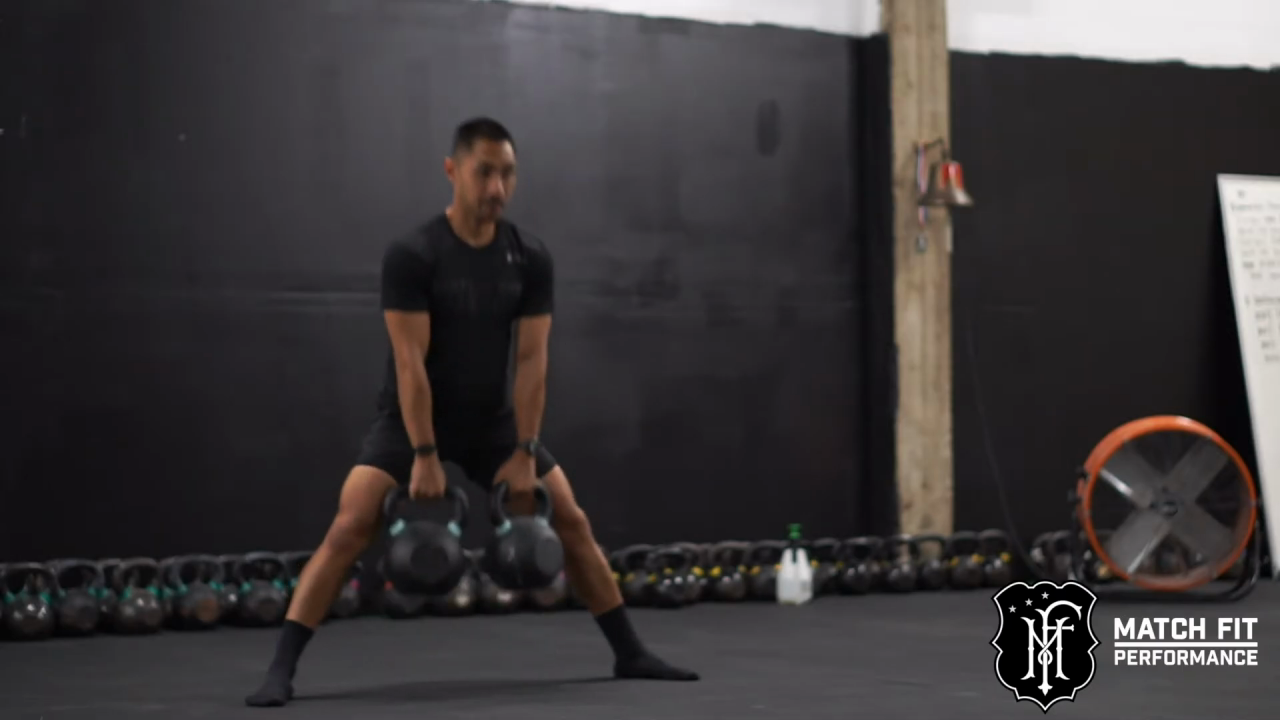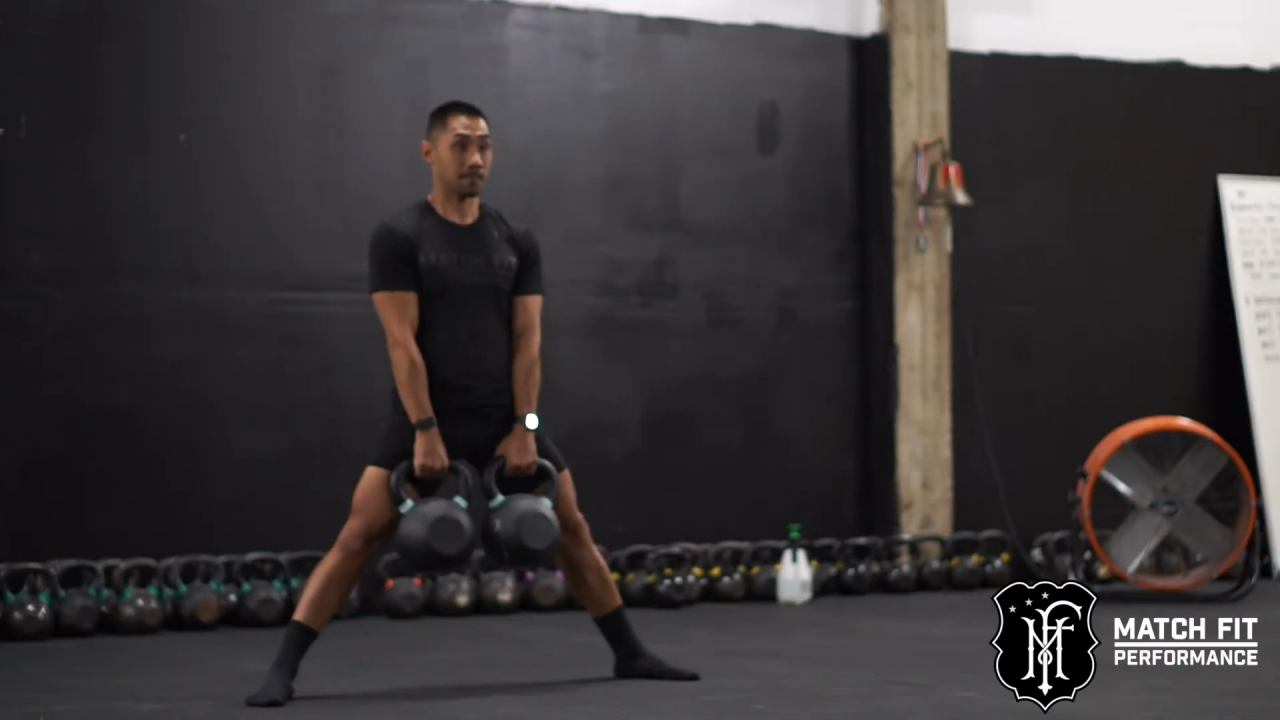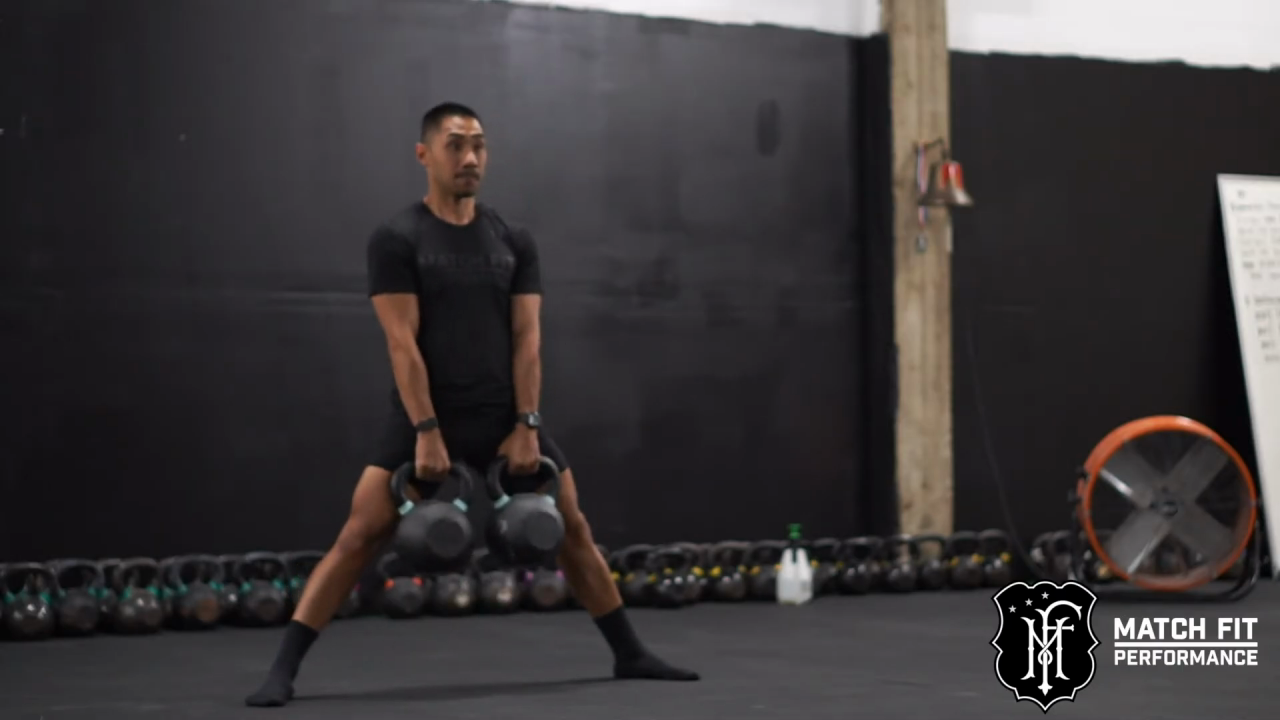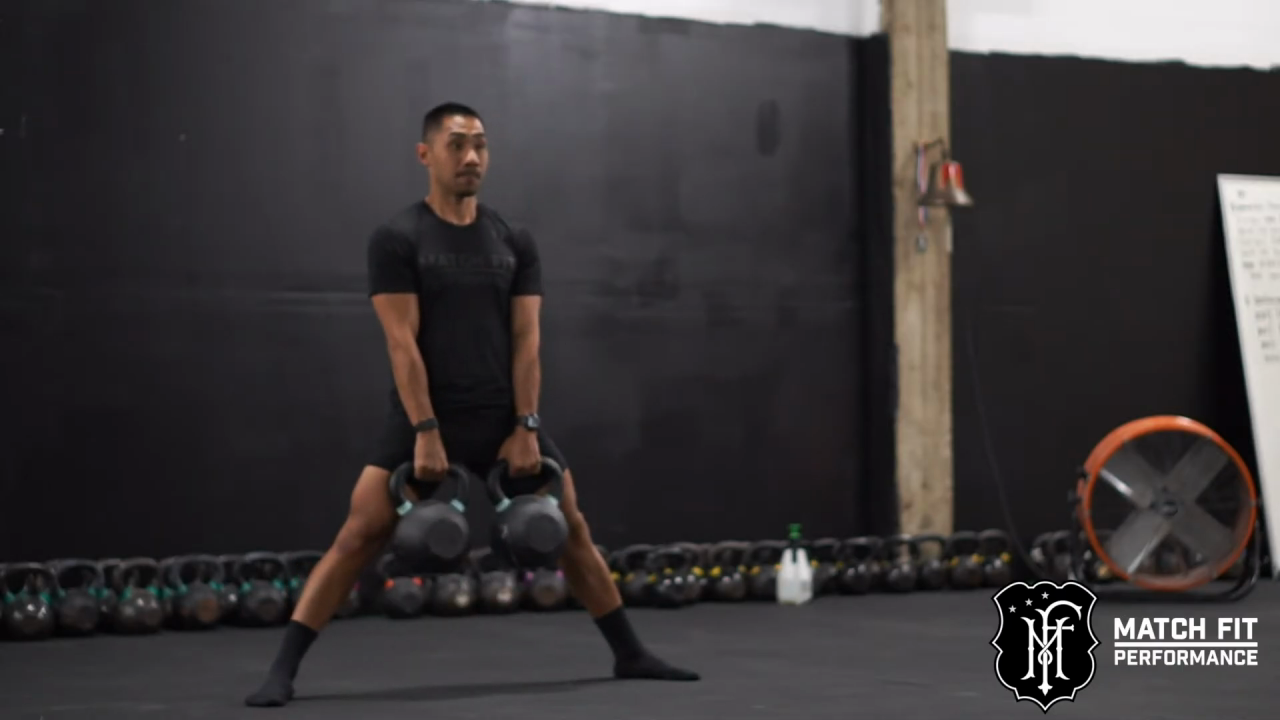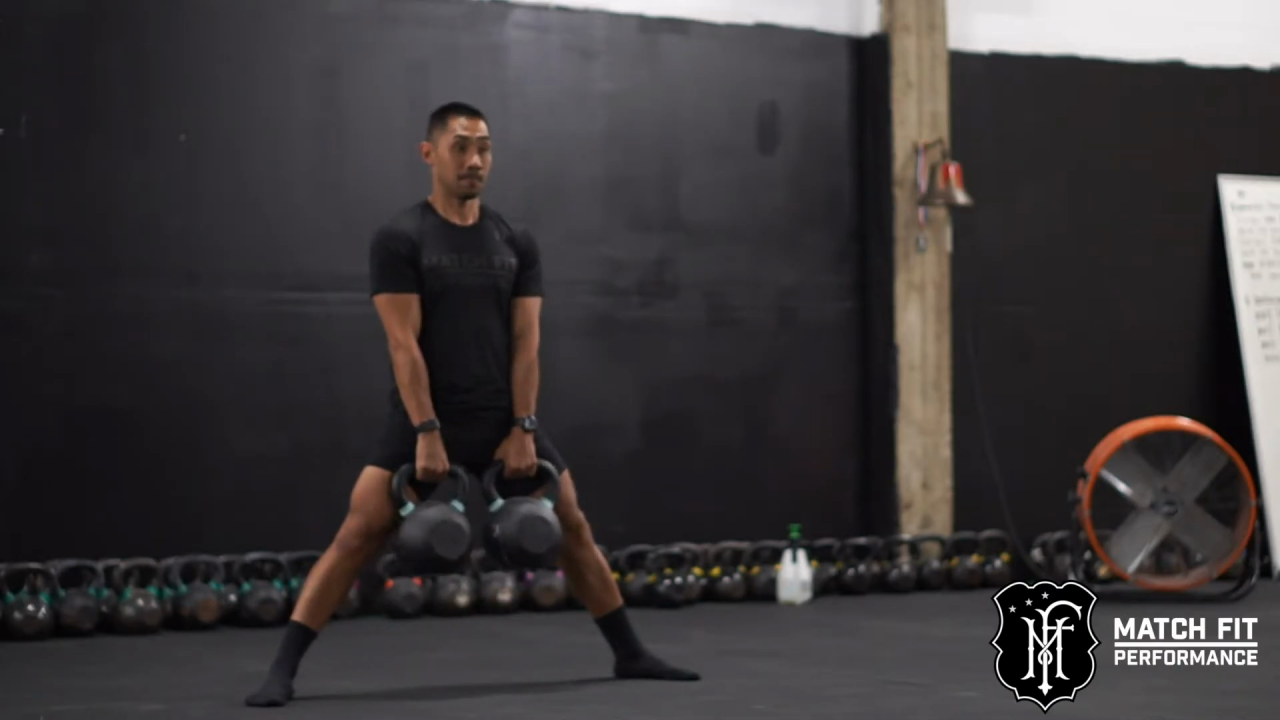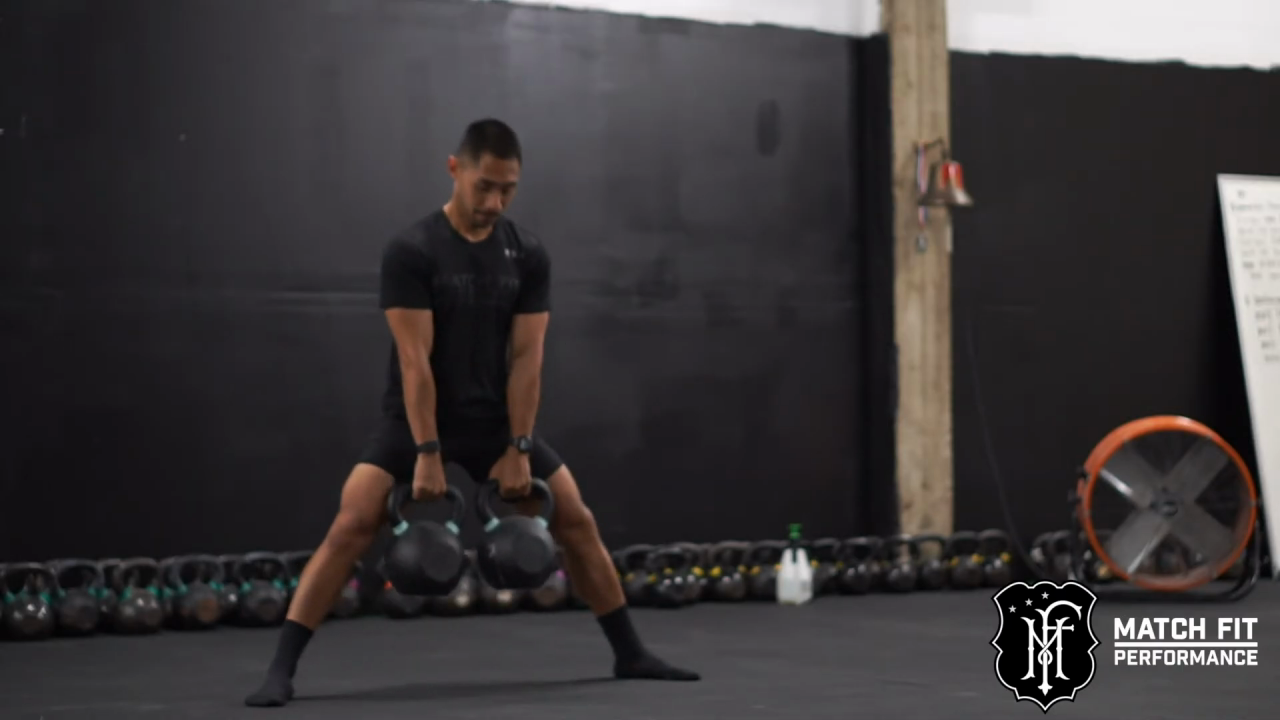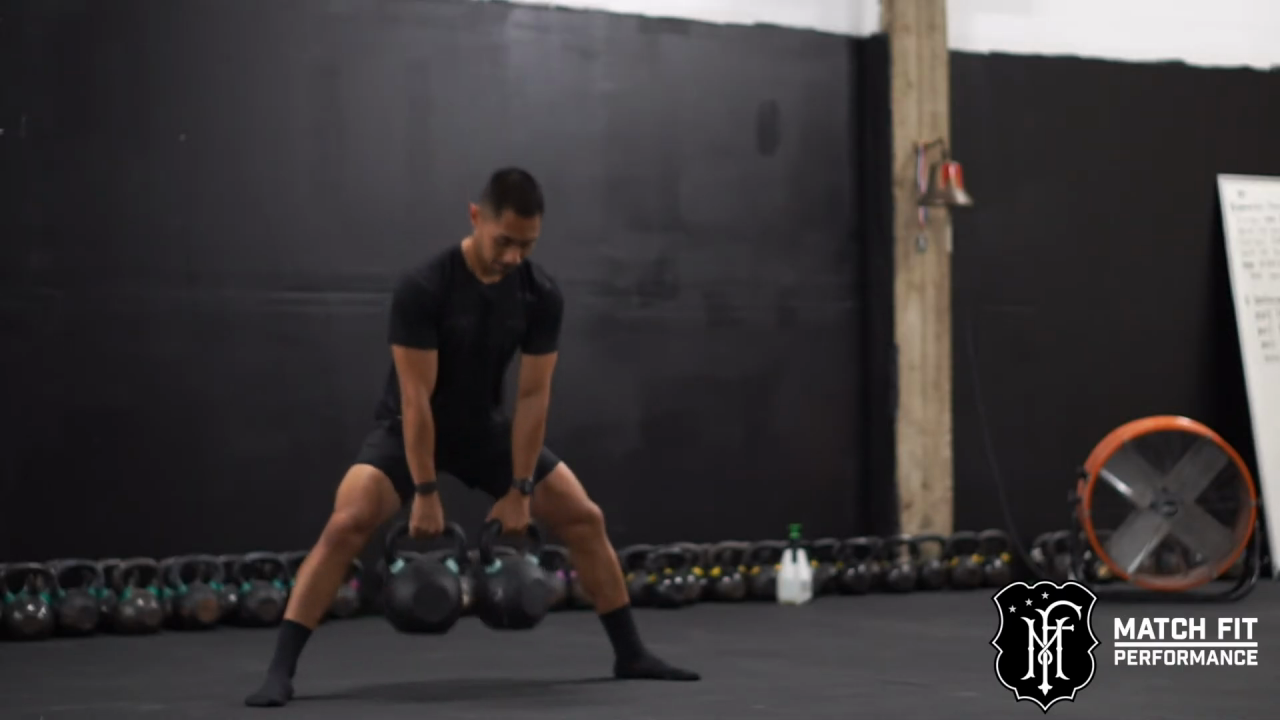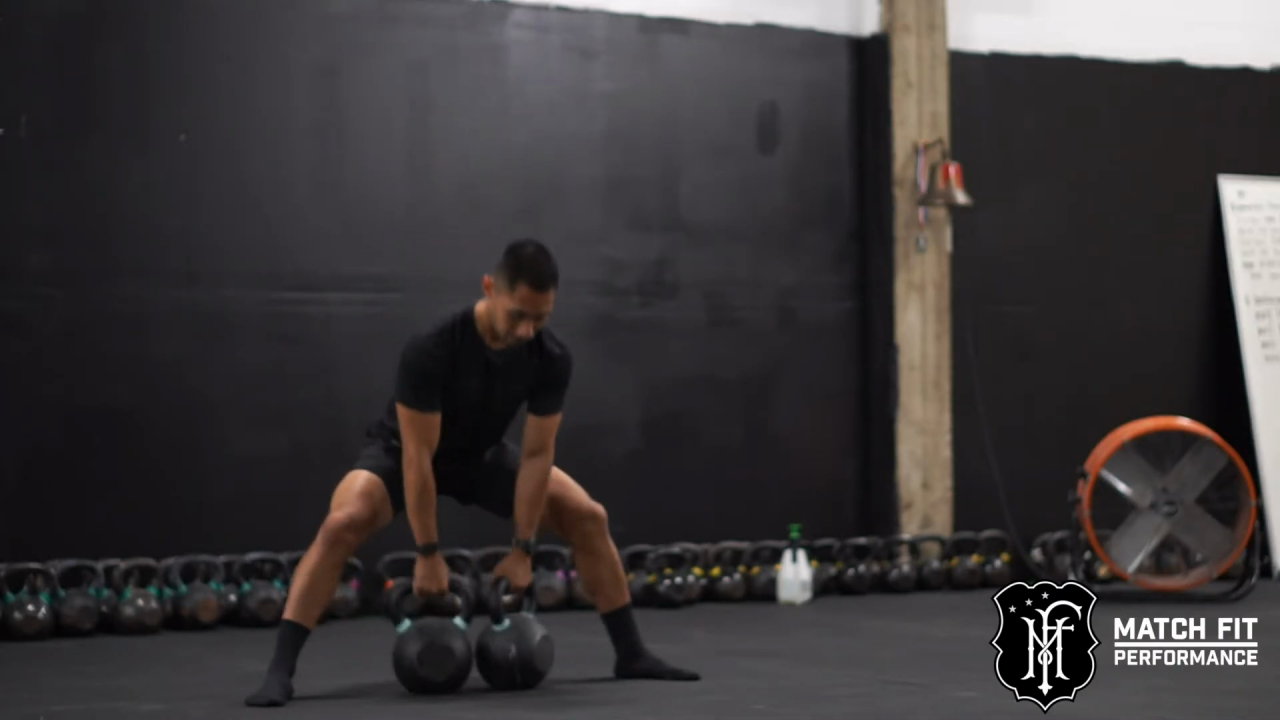
dt=0.3s
person 1, frame 1
left shoulder: (531, 257)
right shoulder: (412, 255)
left elbow: (531, 361)
right elbow: (410, 364)
left wrist: (524, 455)
right wrist: (423, 459)
left hip: (491, 421)
right hip: (412, 420)
left knee: (571, 525)
right knee: (348, 532)
left ankle: (630, 654)
right ankle: (280, 670)
person 1, frame 2
left shoulder: (517, 241)
right shoulder: (398, 236)
left elbow: (527, 340)
right elbow: (402, 341)
left wrist: (524, 428)
right wrist: (425, 431)
left hip: (503, 419)
right hip: (425, 418)
left knee: (571, 531)
right knee: (359, 538)
left ankle: (630, 654)
right ankle: (282, 670)
person 1, frame 3
left shoulder: (514, 242)
right shoulder: (396, 240)
left elbow: (526, 340)
right elbow: (403, 343)
left wrist: (526, 426)
right wrist: (427, 433)
left hip: (504, 419)
right hip: (426, 419)
left knee: (573, 530)
right knee: (359, 538)
left ankle: (630, 654)
right ankle: (282, 670)
person 1, frame 4
left shoulder: (515, 243)
right shoulder: (397, 239)
left elbow: (526, 341)
right elbow: (402, 343)
left wrist: (526, 429)
right wrist: (426, 433)
left hip: (503, 420)
right hip: (425, 419)
left knee: (571, 531)
right knee: (358, 537)
left ankle: (630, 654)
right ankle: (282, 671)
person 1, frame 5
left shoulder: (516, 243)
right shoulder: (399, 239)
left elbow: (525, 343)
right elbow: (404, 344)
left wrist: (523, 431)
right wrist: (427, 435)
left hip: (501, 419)
right hip: (424, 418)
left knee: (573, 530)
right knee: (357, 537)
left ankle: (630, 654)
right ankle: (282, 671)
person 1, frame 6
left shoulder: (528, 254)
right shoulder: (411, 251)
left elbow: (526, 358)
right elbow: (415, 360)
left wrist: (519, 450)
right wrist: (427, 455)
left hip: (494, 421)
right hip: (416, 420)
left knee: (577, 524)
right knee: (350, 530)
left ankle: (631, 654)
right ankle: (280, 670)
person 1, frame 7
left shoulder: (543, 296)
right shoulder: (422, 288)
left elbow: (533, 395)
right elbow: (416, 399)
left wrist: (520, 490)
right wrist: (424, 492)
left hip: (486, 429)
right hip: (407, 430)
left knee: (585, 519)
right knee: (346, 524)
left ankle: (631, 653)
right ankle: (280, 670)
person 1, frame 8
left shoulder: (552, 358)
right shoulder: (430, 349)
left elbow: (536, 455)
right elbow: (417, 458)
left wrist: (521, 552)
right wrist: (429, 556)
left hip: (483, 456)
right hip: (402, 452)
left knee: (590, 518)
right knee: (343, 524)
left ankle: (632, 654)
right ankle: (280, 671)
